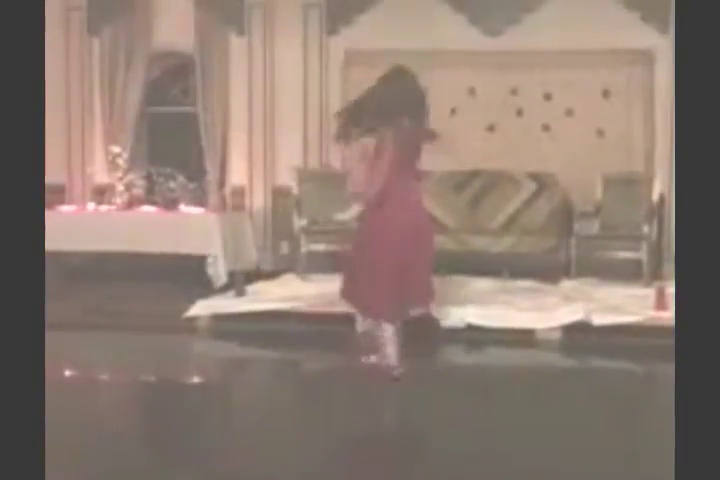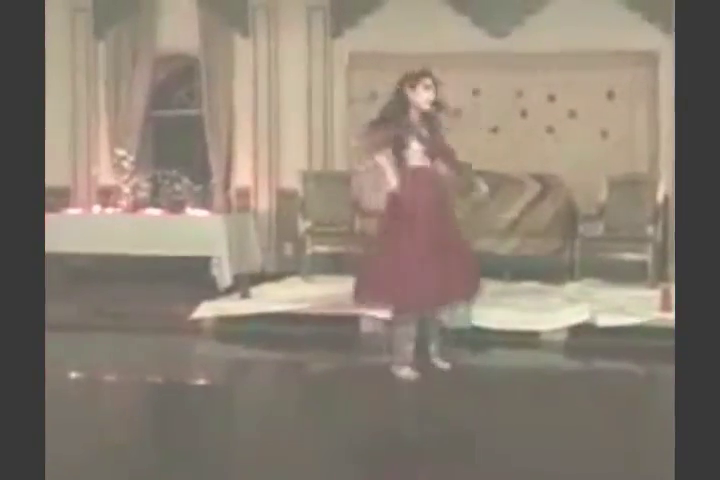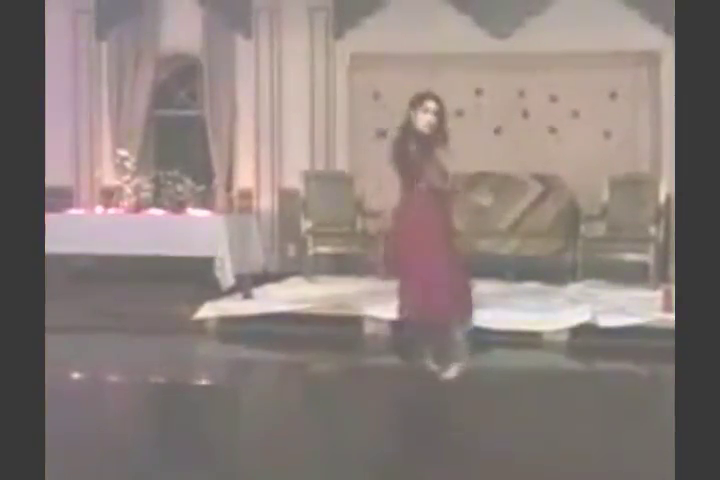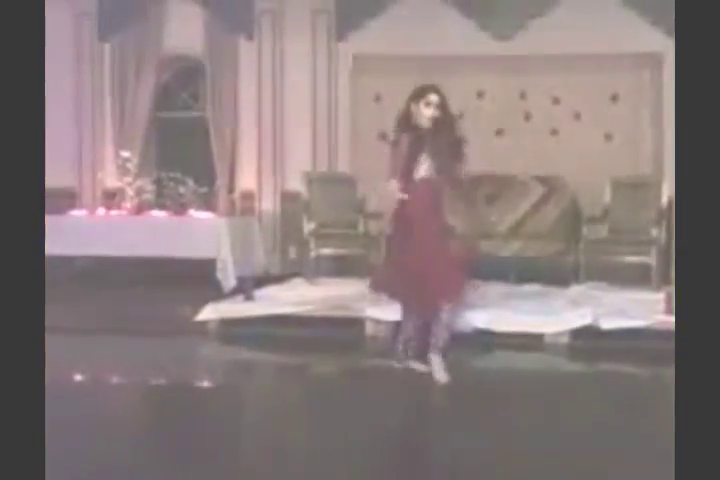
dt=0.5s
person 1, frame 1
left shoulder: (388, 131)
right shoulder: (414, 129)
left elbow: (382, 174)
left wrist: (362, 205)
left hip: (387, 213)
right hip: (410, 212)
left knee: (378, 285)
right knee: (399, 287)
left ankle: (390, 358)
right ankle: (382, 350)
person 1, frame 2
left shoulder: (430, 129)
right shoulder: (396, 127)
left elbow: (450, 161)
right elbow: (372, 145)
right wrist: (389, 177)
left hip: (435, 210)
right hip: (408, 212)
left knee: (437, 280)
right knee: (409, 284)
left ankle: (434, 349)
right ankle: (401, 360)
person 1, frame 3
left shoulder: (424, 147)
right shoulder: (412, 146)
right elbow: (439, 183)
left hip: (431, 225)
right hip: (417, 226)
left knee: (434, 291)
right knee: (438, 289)
left ankle: (427, 353)
person 1, frame 4
left shoulder: (435, 142)
right shoulder: (407, 139)
left elbow: (448, 177)
right elbow: (397, 173)
right wrist: (395, 186)
left hip: (430, 219)
right hip: (415, 219)
left knee: (419, 291)
right knee: (442, 287)
left ankle: (408, 352)
right ankle: (434, 354)
